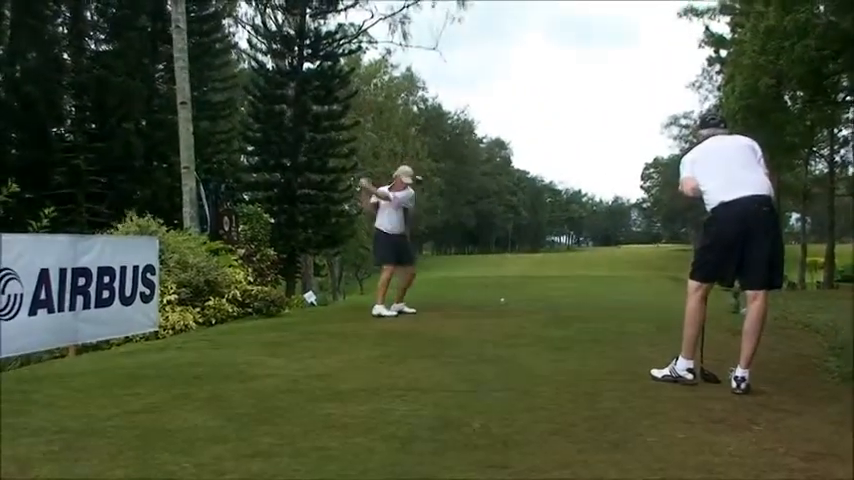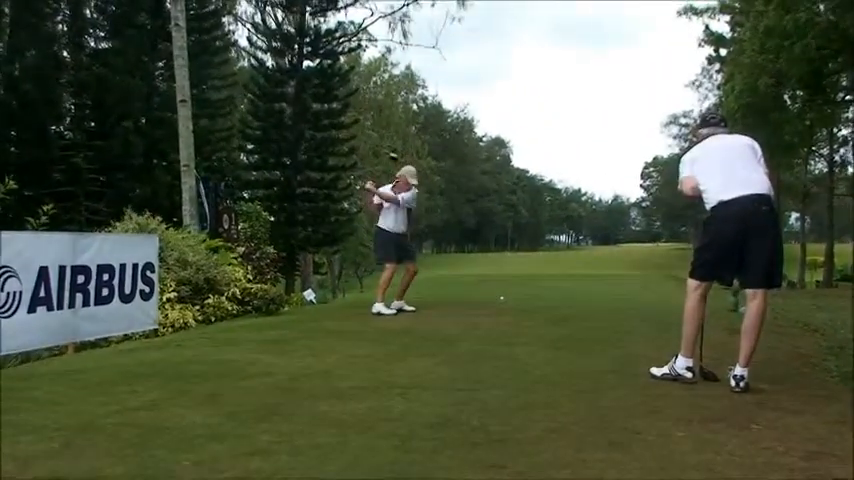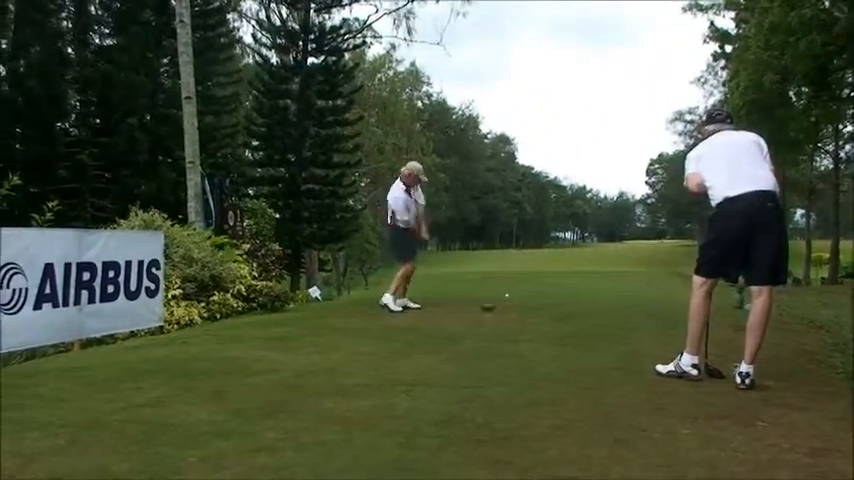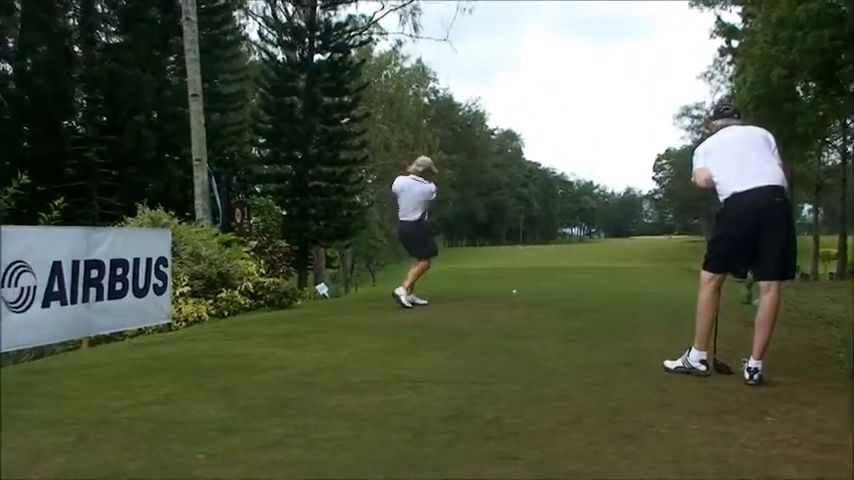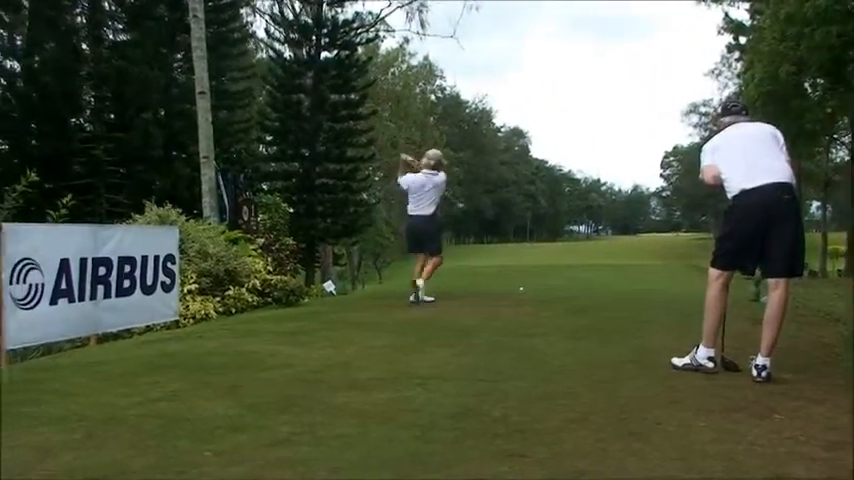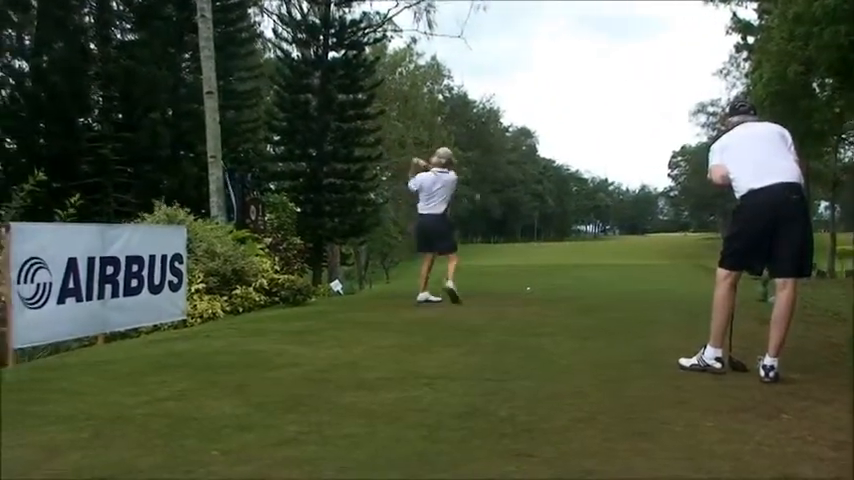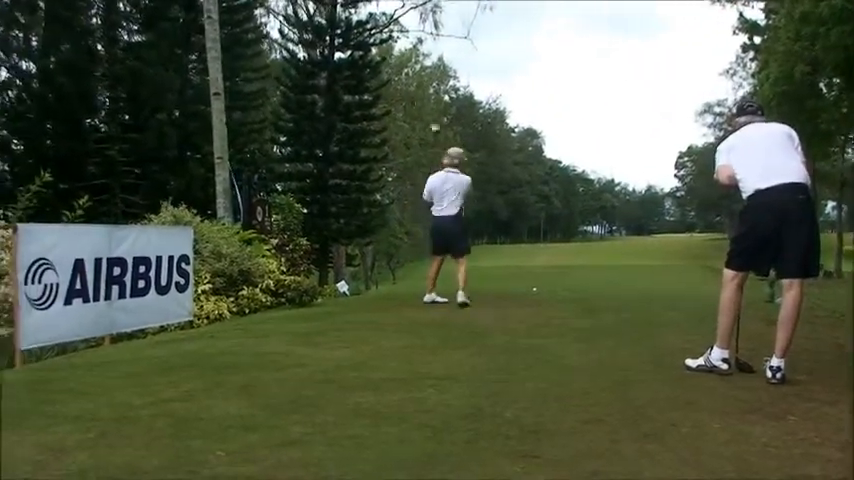
dt=0.2s
person 1, frame 1
left shoulder: (692, 155)
right shoulder: (748, 142)
left elbow: (690, 189)
right elbow: (766, 180)
left hip: (725, 213)
right hip: (762, 208)
left knee: (697, 287)
right knee: (757, 294)
left ankle: (684, 366)
right ankle: (742, 375)
person 1, frame 2
left shoulder: (692, 154)
right shoulder: (748, 142)
left elbow: (689, 188)
right elbow: (766, 179)
left hip: (725, 212)
right hip: (762, 208)
left knee: (696, 286)
right knee: (757, 292)
left ankle: (684, 364)
right ankle: (740, 373)
person 1, frame 3
left shoulder: (698, 150)
right shoulder: (754, 138)
left elbow: (695, 184)
right elbow: (772, 175)
left hip: (730, 208)
right hip: (767, 204)
left knee: (702, 282)
right knee: (762, 289)
left ankle: (689, 361)
right ankle: (746, 370)
person 1, frame 4
left shoulder: (706, 145)
right shoulder: (762, 133)
left elbow: (703, 180)
right elbow: (780, 171)
left hip: (738, 204)
right hip: (775, 199)
left knee: (710, 278)
right knee: (771, 285)
left ankle: (697, 357)
right ankle: (754, 366)
person 1, frame 5
left shoulder: (714, 142)
right shoulder: (769, 130)
left elbow: (711, 177)
right elbow: (788, 167)
left hip: (747, 201)
right hip: (784, 196)
left knee: (718, 275)
right knee: (779, 282)
left ankle: (705, 355)
right ankle: (762, 363)
person 1, frame 6
left shoulder: (722, 142)
right shoulder: (778, 130)
left elbow: (719, 177)
right elbow: (797, 167)
left hip: (755, 201)
right hip: (792, 195)
left knee: (726, 275)
right knee: (787, 282)
left ankle: (713, 355)
right ankle: (770, 363)
person 1, frame 7
left shoulder: (729, 142)
right shoulder: (785, 130)
left elbow: (726, 177)
right elbow: (803, 167)
left hip: (762, 201)
right hip: (798, 196)
left knee: (732, 276)
right knee: (793, 282)
left ankle: (719, 356)
right ankle: (777, 364)
person 2, frame 1
left shoulder: (409, 194)
right shoulder: (382, 190)
left elbow: (388, 197)
right elbow: (370, 207)
left wrist: (368, 188)
right wrist: (367, 190)
left hip: (401, 237)
right hip: (383, 236)
left knee: (410, 271)
right knee: (388, 270)
left ankle: (398, 304)
right ankle: (378, 306)
person 2, frame 2
left shoulder: (412, 193)
right shoulder: (383, 190)
left elbow: (394, 199)
right elbow: (375, 208)
left wrist: (374, 191)
right wrist: (372, 190)
left hip: (402, 236)
right hip: (385, 234)
left knee: (412, 269)
right knee: (390, 268)
left ankle: (398, 302)
right ankle: (378, 304)
person 2, frame 3
left shoulder: (413, 186)
right shoulder: (397, 195)
left elbow: (420, 207)
right elbow: (404, 220)
left wrist: (422, 227)
right wrist: (418, 232)
left hip: (410, 231)
right hip: (400, 231)
left knee: (409, 266)
right knee: (408, 266)
left ankle: (402, 299)
right ankle: (388, 296)
person 2, frame 4
left shoulder: (401, 181)
right shoulder: (429, 188)
left elbow: (395, 189)
left wrist: (410, 172)
left hip: (404, 226)
right hip: (417, 227)
left knee: (418, 261)
right knee: (424, 262)
left ankle: (409, 295)
right ankle: (403, 289)
person 2, frame 5
left shoulder: (411, 178)
right shoulder: (441, 178)
left elbow: (400, 180)
left wrist: (403, 163)
right wrist: (413, 163)
left hip: (412, 221)
right hip: (429, 222)
left knee: (421, 257)
right knee: (436, 258)
left ankle: (416, 292)
right ankle: (420, 281)
person 2, frame 6
left shoulder: (422, 178)
right shoulder: (452, 178)
left elbow: (411, 185)
left wrist: (414, 167)
right wrist: (427, 166)
left hip: (423, 220)
right hip: (440, 221)
left knee: (428, 257)
right knee: (452, 256)
left ankle: (423, 293)
right ankle: (450, 283)
person 2, frame 7
left shoulder: (434, 178)
right shoulder: (466, 180)
left elbow: (427, 198)
left hip: (437, 222)
right hip: (454, 222)
left knee: (437, 259)
right knee: (461, 260)
left ankle: (429, 294)
right ankle: (461, 294)
